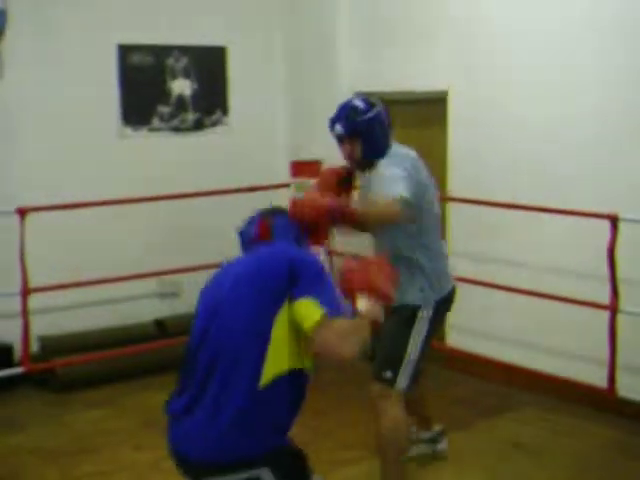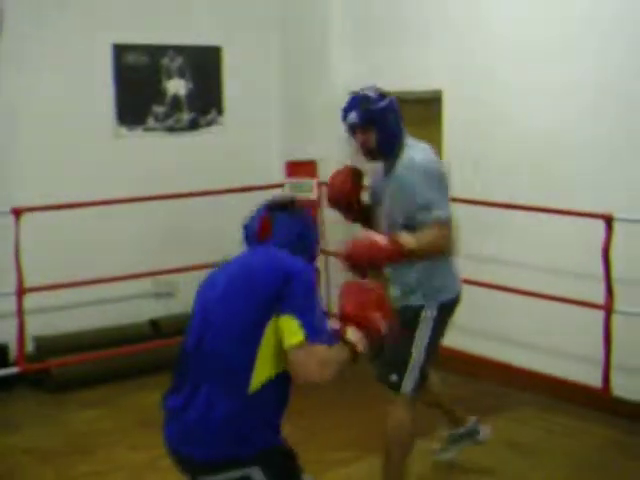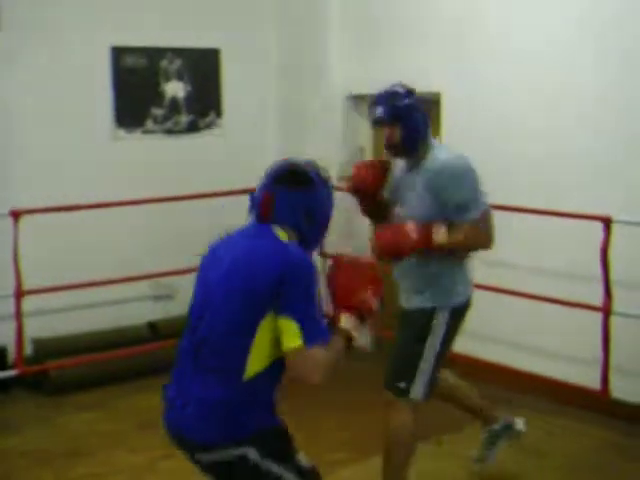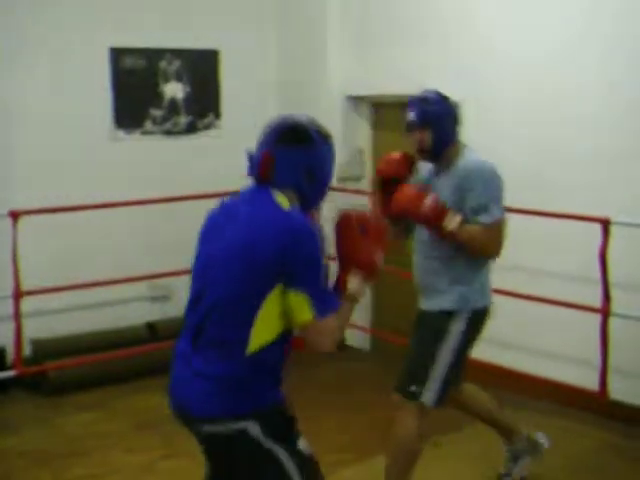
dt=0.1s
person 1, frame 1
left shoulder: (394, 167)
right shoulder: (392, 161)
left elbow: (390, 212)
right elbow: (376, 217)
left wrist: (340, 210)
right wrist: (334, 207)
left hip: (422, 295)
right hip: (410, 290)
left knee: (387, 393)
right knee: (403, 371)
right ankle: (426, 432)
person 1, frame 2
left shoulder: (416, 167)
right shoulder: (387, 162)
left elbow: (441, 239)
right elbow: (377, 216)
left wrist: (391, 250)
right wrist: (350, 202)
left hip: (425, 298)
right hip: (413, 292)
left knee: (398, 393)
right knee: (389, 366)
right ankle: (463, 426)
person 1, frame 3
left shoulder: (450, 168)
right shoulder: (400, 166)
left elbow: (482, 236)
right elbow: (386, 219)
left wrist: (423, 239)
right wrist: (367, 194)
left hip: (438, 302)
right hip: (418, 297)
left knee: (400, 399)
right knee: (422, 377)
right ankle: (496, 422)
person 1, frame 4
left shoulder: (477, 172)
right shoulder: (425, 170)
left elbow: (490, 245)
right elbow: (402, 229)
left wrist: (438, 216)
right wrist: (392, 194)
left hip: (457, 308)
right hip: (435, 302)
left knee: (409, 402)
right knee: (446, 387)
right ankle: (521, 440)
person 2, frame 1
left shoulder: (224, 276)
right shoulder: (297, 262)
right elbow: (335, 344)
right wrist: (369, 302)
left hip: (186, 440)
right hip: (239, 445)
person 2, frame 2
left shoulder: (221, 274)
right shoulder: (292, 273)
right elbow: (311, 369)
right wrist: (355, 333)
left hip: (182, 436)
right hip: (231, 445)
person 2, frame 3
left shoulder: (225, 246)
right shoulder: (291, 262)
right elbow: (309, 369)
right wrist: (349, 321)
left hip: (185, 414)
right hip: (232, 427)
person 2, frame 4
left shoulder: (225, 213)
right shoulder: (297, 232)
right elbow: (322, 338)
right wrist: (355, 275)
left hip: (189, 391)
right hip: (237, 403)
